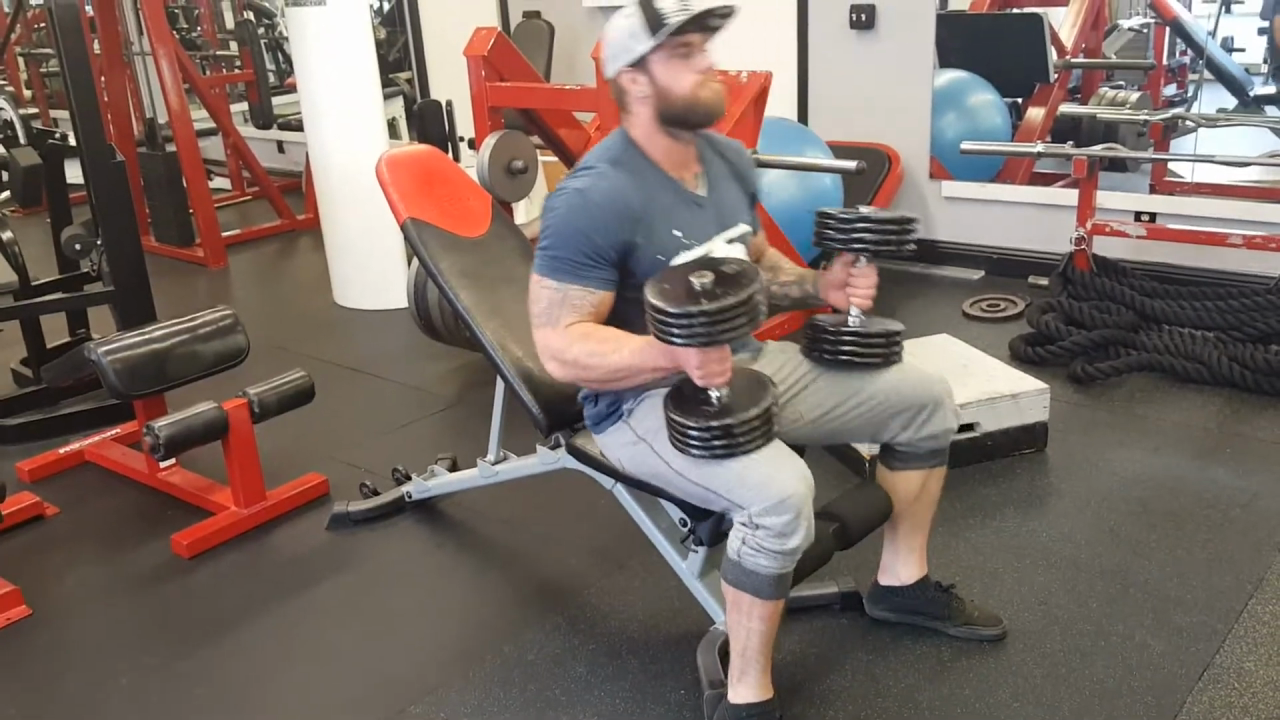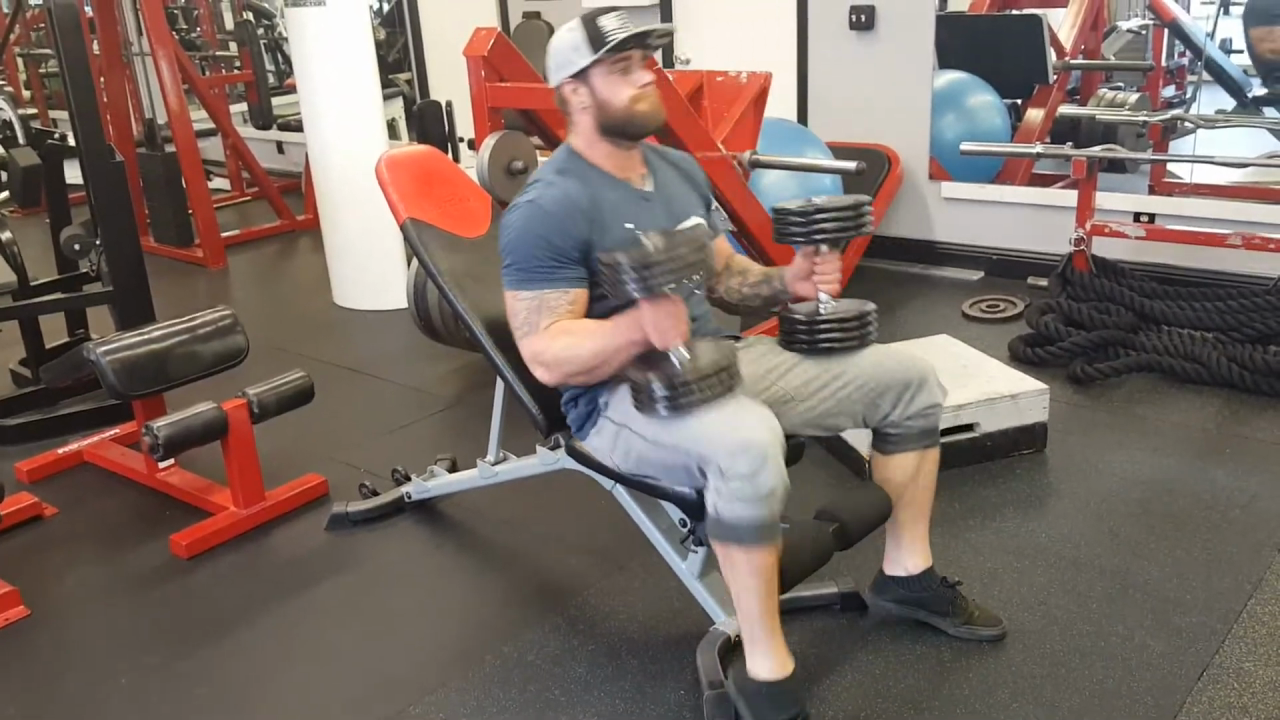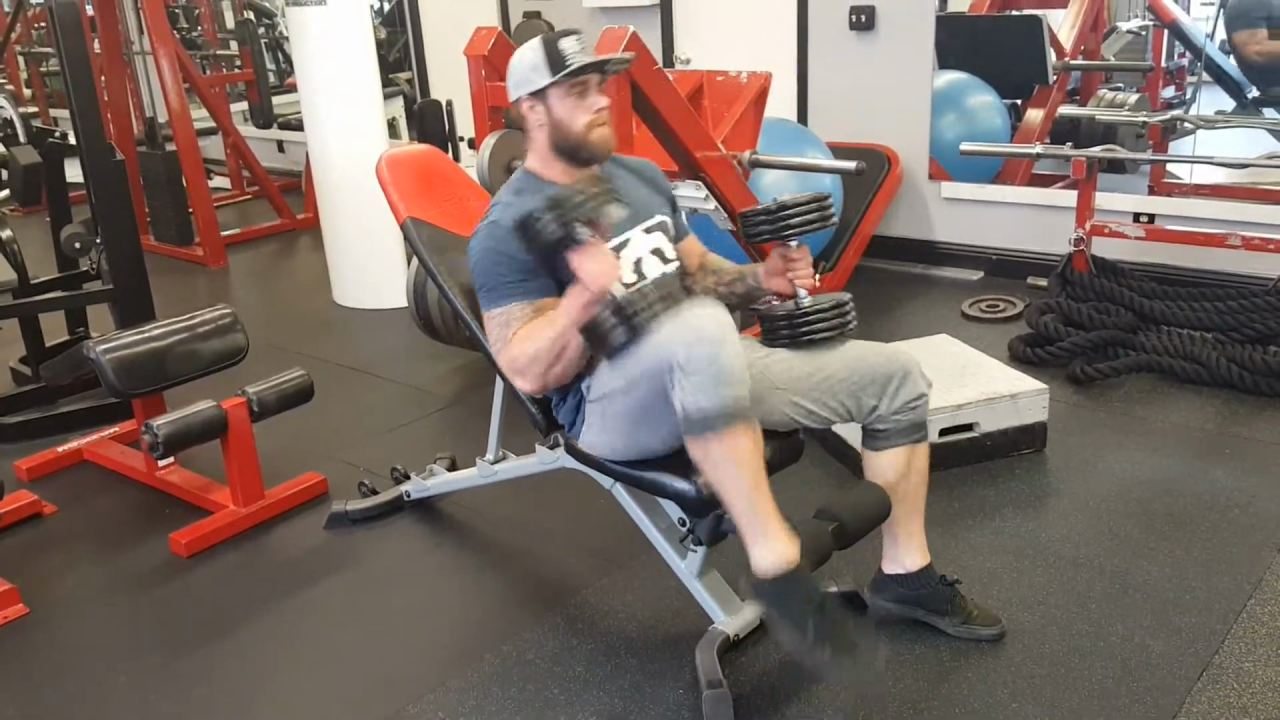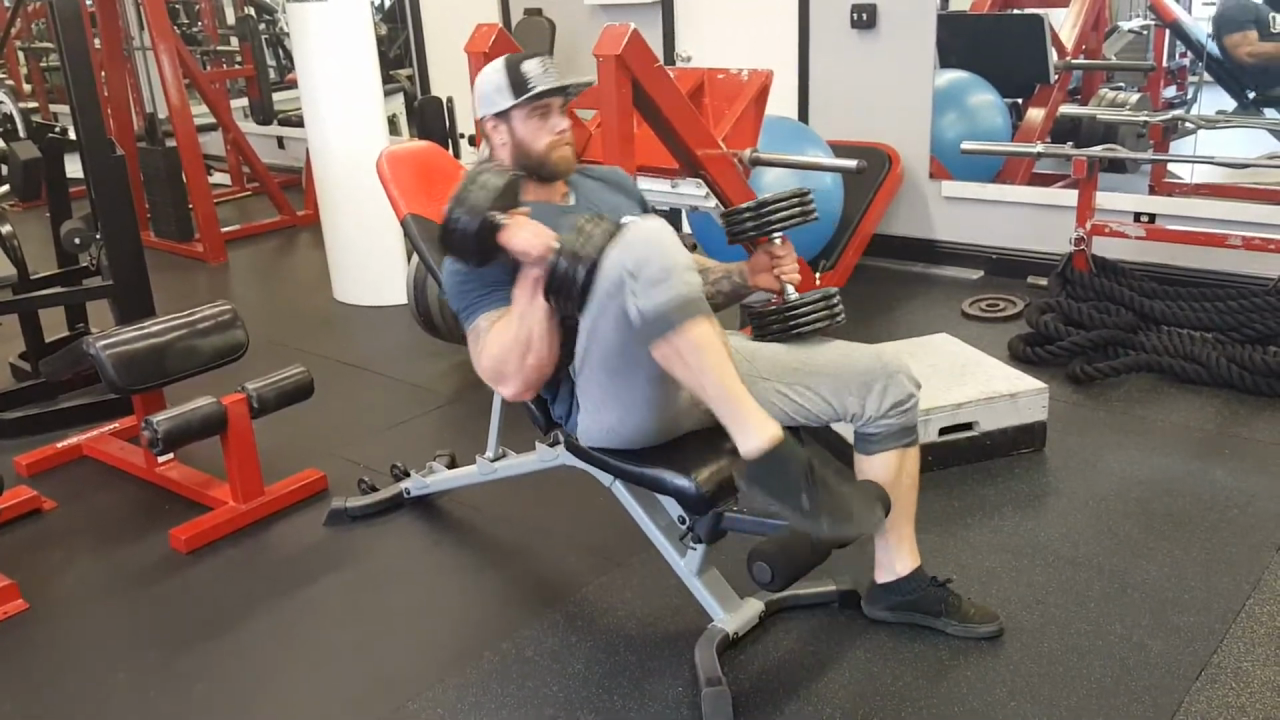
dt=0.2s
person 1, frame 1
left shoulder: (724, 158)
right shoulder: (591, 200)
right elbow: (561, 349)
left wrist: (818, 287)
right wrist: (673, 357)
left hip: (744, 364)
right hip: (644, 400)
left knee: (927, 402)
right knee: (780, 492)
left ankle: (901, 583)
person 1, frame 2
left shoulder: (676, 168)
right shoulder: (546, 209)
right elbow: (549, 358)
left wrist: (785, 282)
right wrist: (638, 329)
right hip: (623, 401)
left knee: (912, 382)
right knee: (749, 445)
left ankle: (906, 574)
person 1, frame 3
left shoulder: (641, 176)
right shoulder: (508, 230)
left elbow: (697, 274)
right elbow: (531, 374)
left wrist: (760, 280)
right wrist: (584, 295)
left hip: (707, 368)
right hip: (610, 404)
left knee: (896, 378)
right knee: (701, 328)
left ankle: (905, 575)
right ankle: (778, 569)
person 1, frame 4
left shoulder: (610, 186)
left elbow: (681, 277)
right elbow: (515, 382)
left wrist: (746, 277)
right wrist: (534, 268)
left hip: (701, 364)
right hip: (612, 402)
left knee: (886, 381)
right knee: (644, 238)
left ankle: (898, 580)
right ankle: (765, 451)
